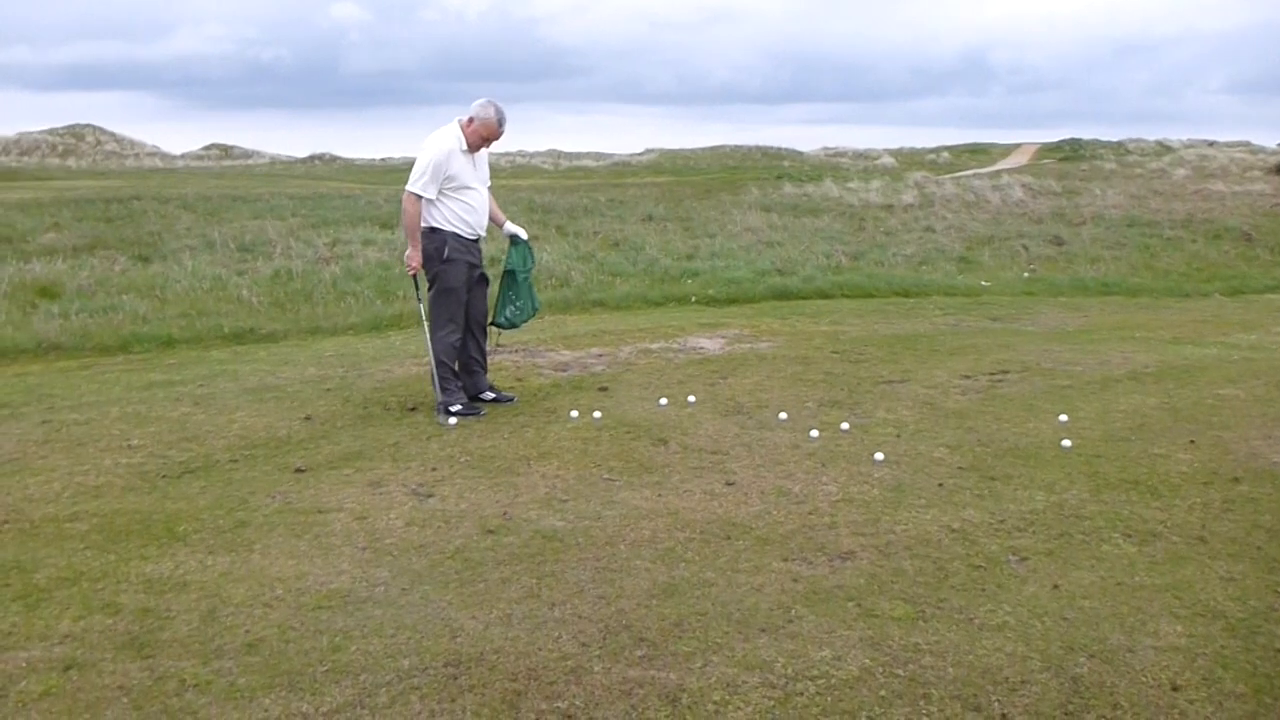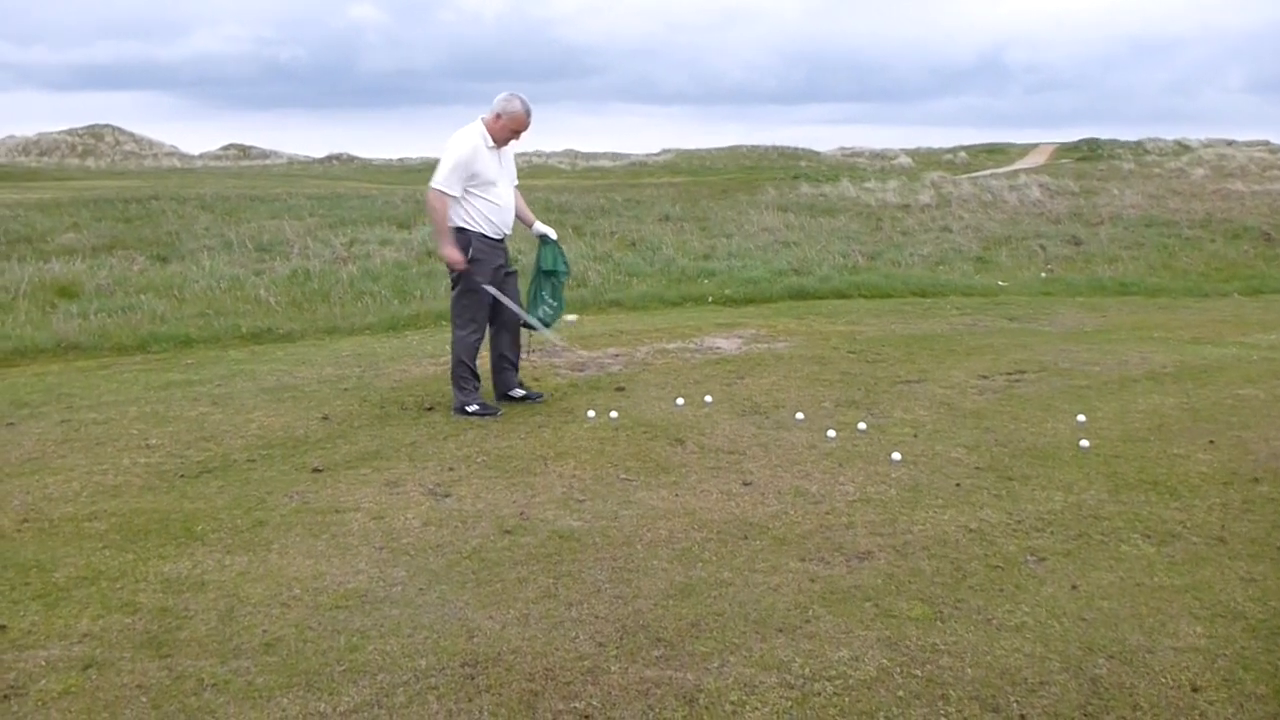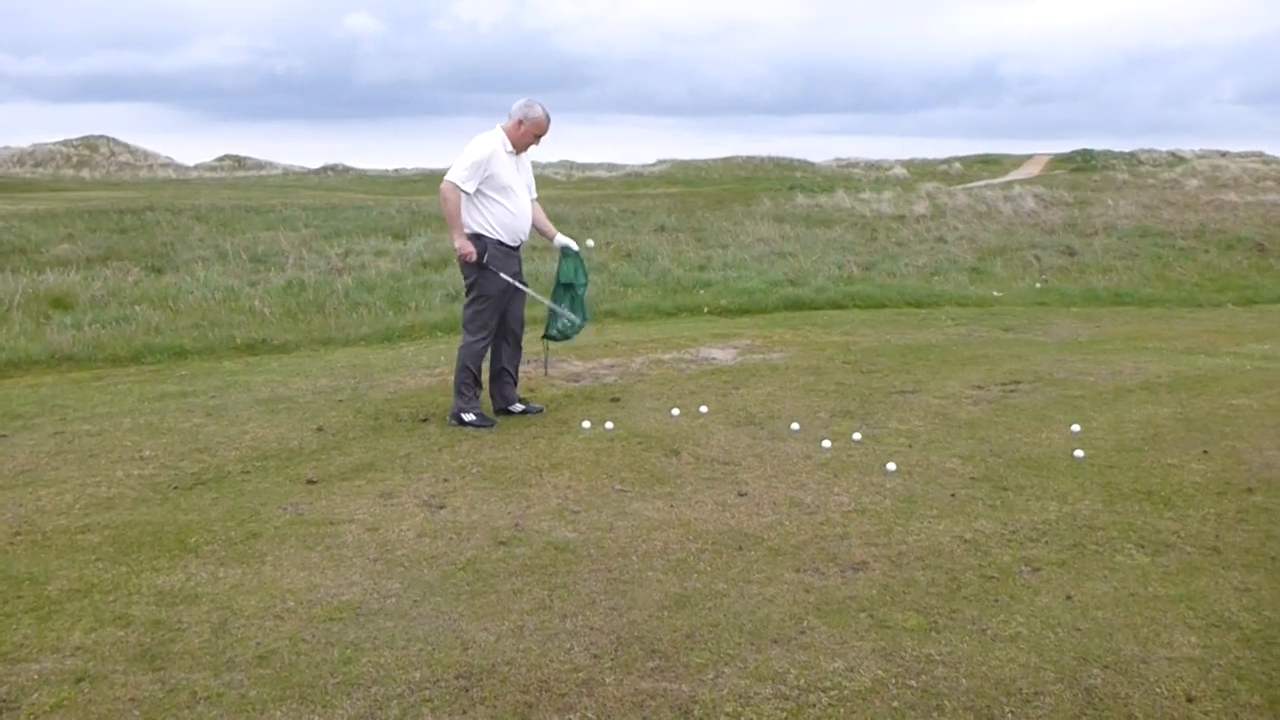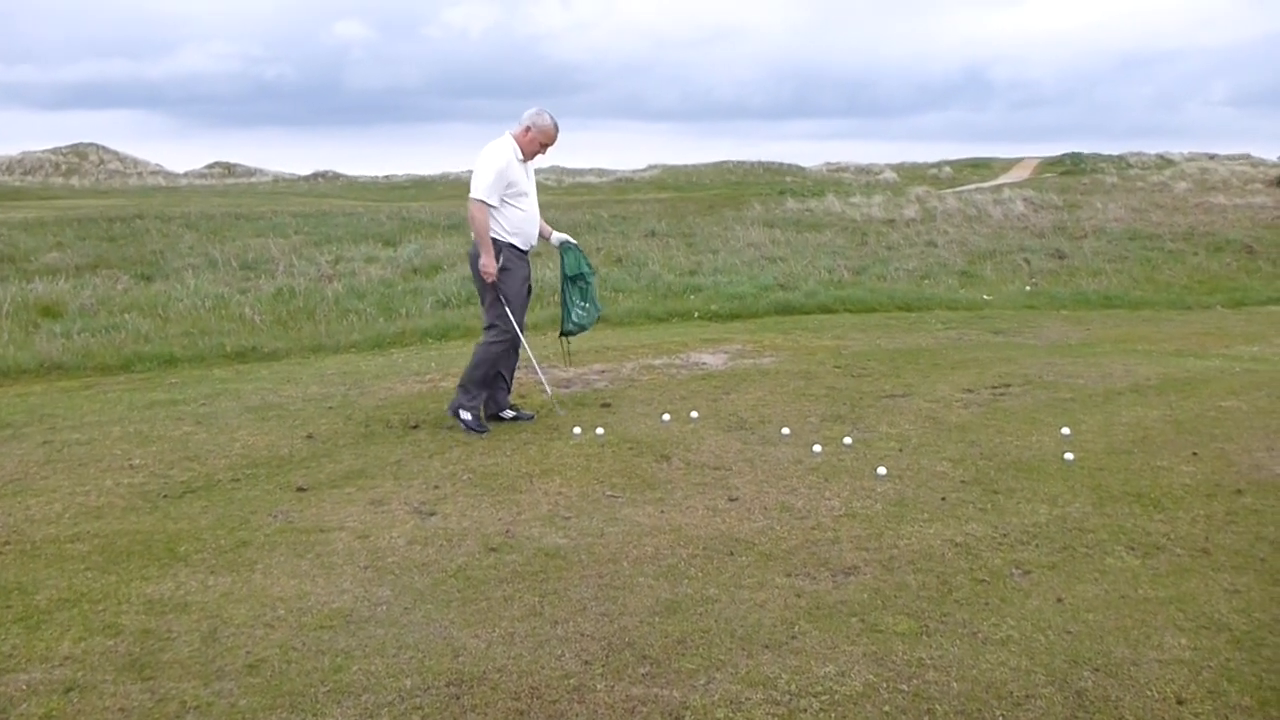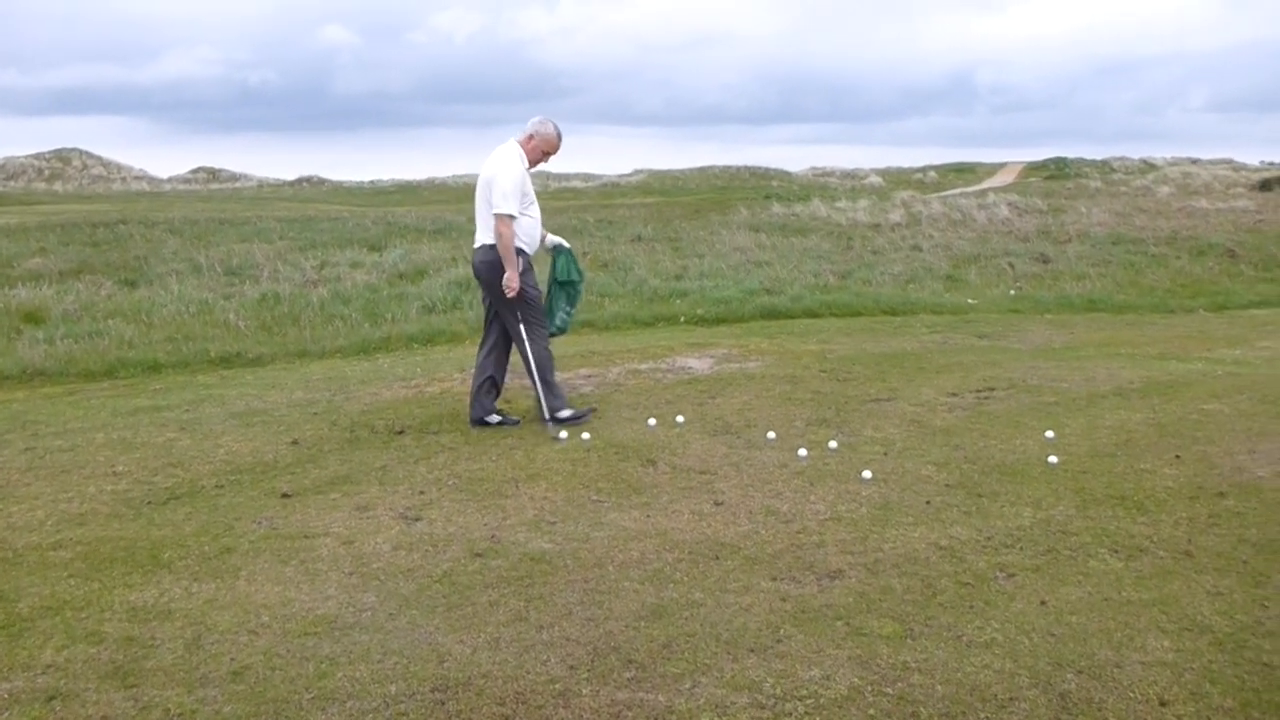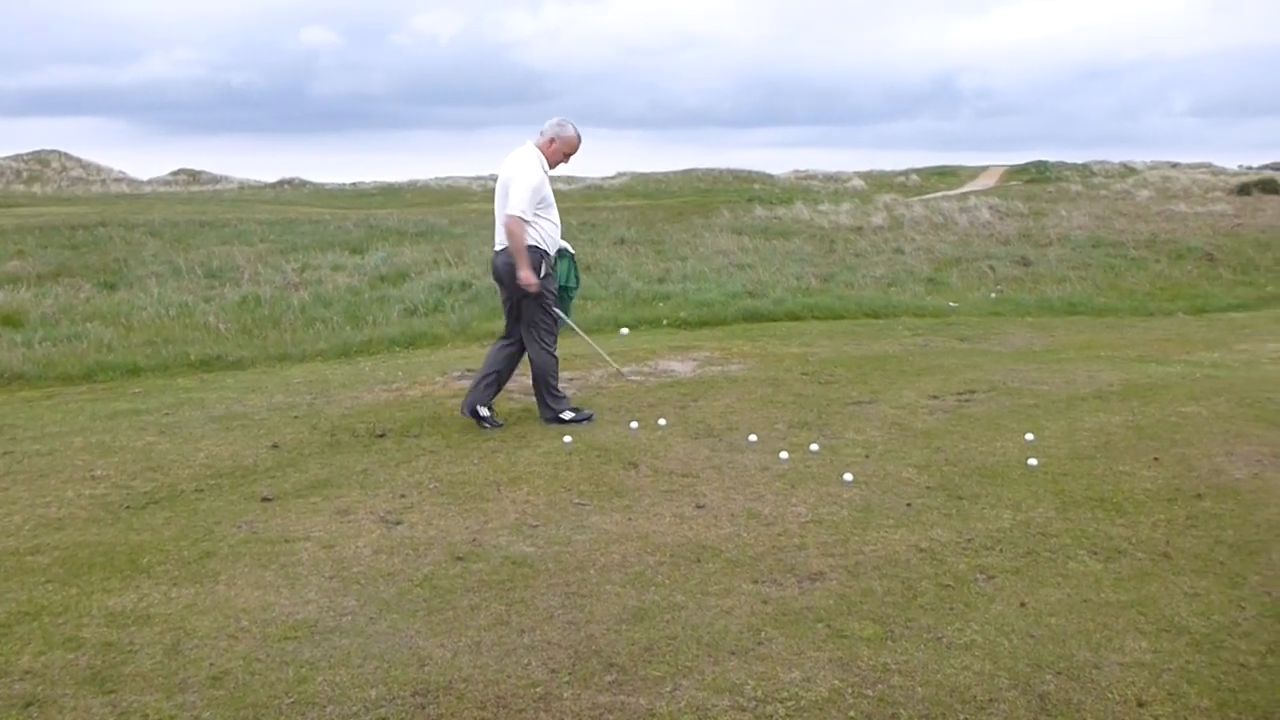
dt=0.4s
person 1, frame 1
left shoulder: (478, 149)
right shoulder: (440, 148)
right elbow: (412, 199)
left wrist: (505, 224)
right wrist: (414, 248)
left hip: (470, 245)
right hip: (445, 246)
left knee: (476, 319)
right knee: (449, 323)
left ankle: (476, 386)
right ankle: (449, 397)
person 1, frame 2
left shoulder: (503, 147)
right shoulder: (466, 145)
right elbow: (438, 194)
left wrist: (535, 224)
right wrist: (446, 244)
left hip: (497, 244)
right hip: (471, 246)
left knee: (510, 316)
right knee: (470, 324)
left ankle: (508, 384)
right ankle: (465, 398)
person 1, frame 3
left shoulder: (520, 157)
right shoulder: (485, 148)
left elbow: (530, 202)
right elbow: (449, 188)
left wrist: (556, 237)
right wrist: (459, 237)
left hip: (510, 253)
right hip: (486, 252)
left knee: (511, 331)
right knee: (479, 332)
left ankle: (505, 398)
right ankle: (464, 408)
person 1, frame 4
left shoulder: (522, 161)
right shoulder: (498, 157)
right elbow: (477, 207)
left wrist: (552, 235)
right wrist: (486, 255)
left hip: (516, 256)
right hip: (498, 257)
left knee: (511, 334)
right knee: (501, 330)
left ankle: (496, 404)
right ankle: (466, 403)
person 1, frame 5
left shoulder: (511, 161)
right shoulder: (510, 166)
right elbow: (504, 224)
left wrist: (545, 237)
right wrist: (511, 271)
left hip: (495, 260)
right hip: (503, 261)
left knee: (498, 336)
right knee: (533, 332)
left ankle: (483, 408)
right ankle: (554, 407)
person 1, frame 6
left shoulder: (526, 162)
right shoulder: (529, 169)
right elbow: (514, 222)
left wrist: (553, 240)
right wrist: (525, 268)
left hip: (517, 262)
right hip: (530, 263)
left knee: (516, 337)
right knee: (541, 337)
left ankle: (479, 400)
right ankle: (554, 408)
